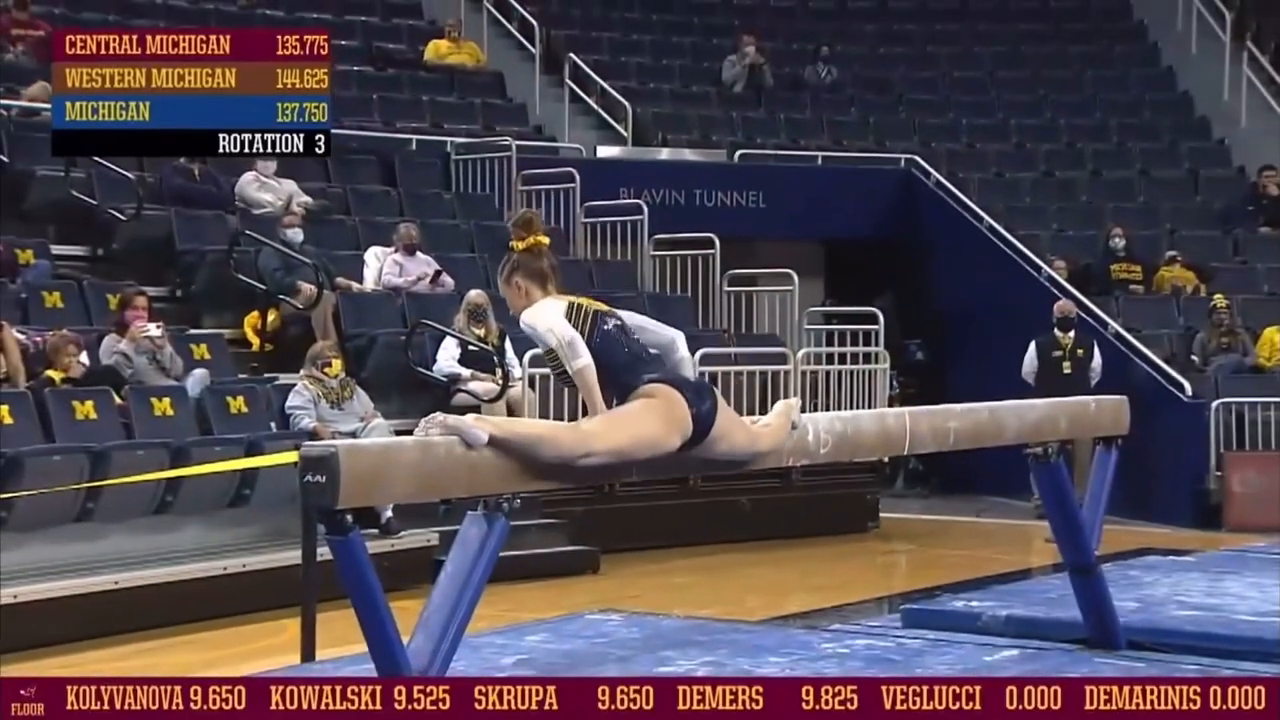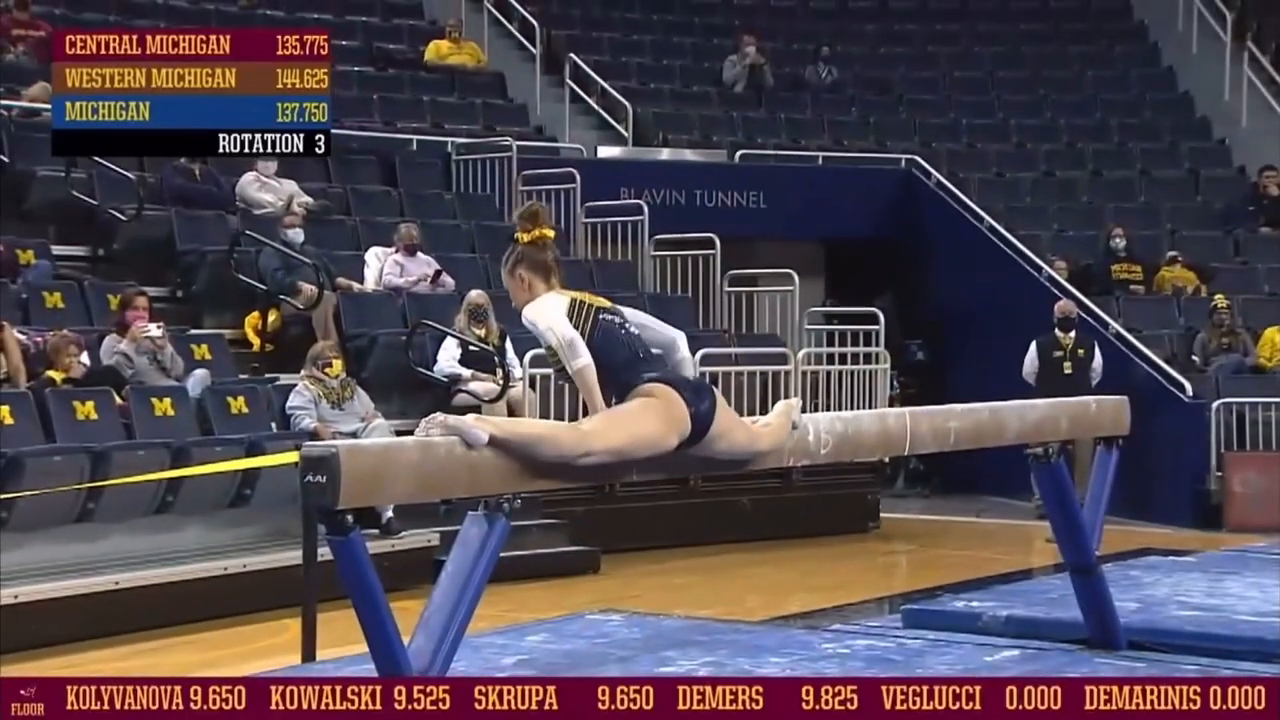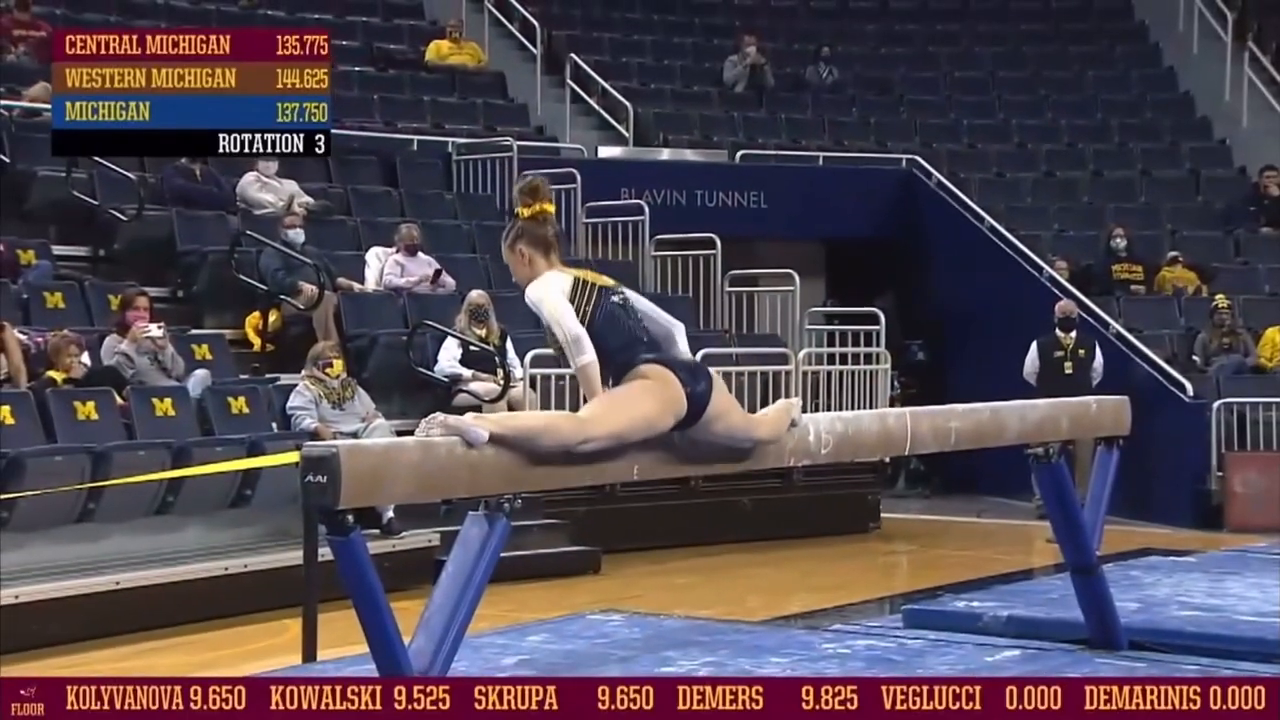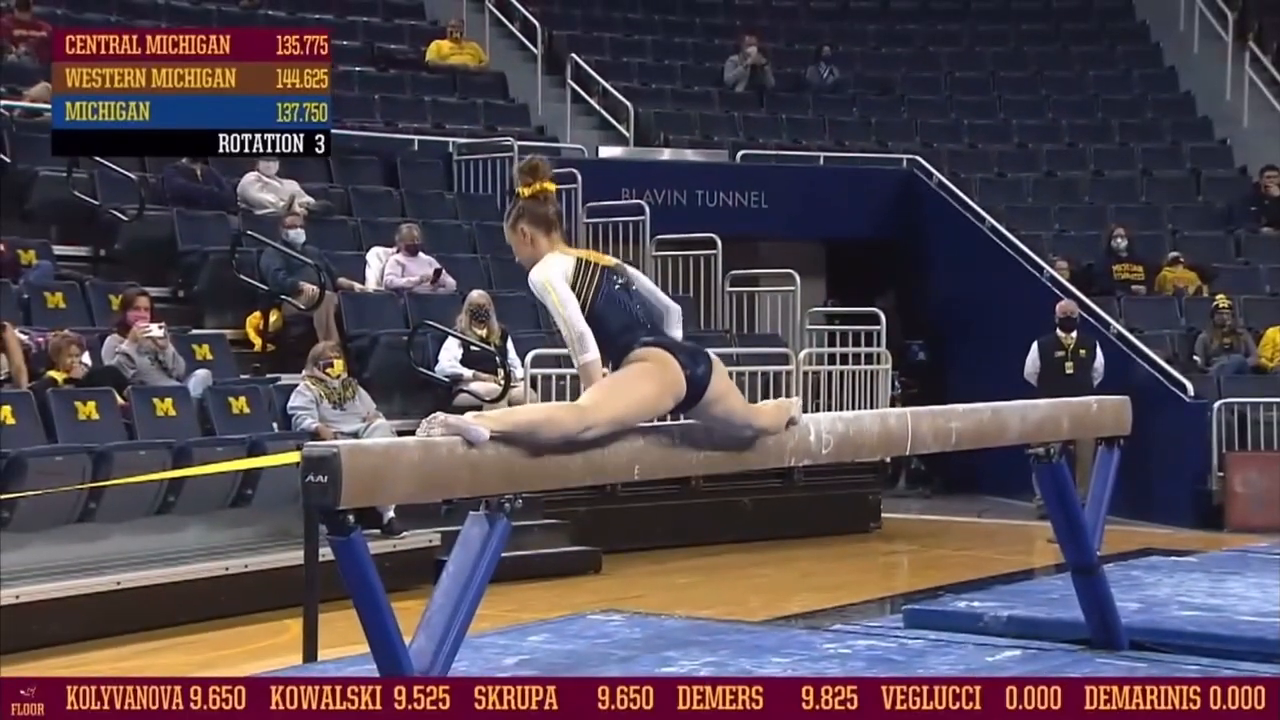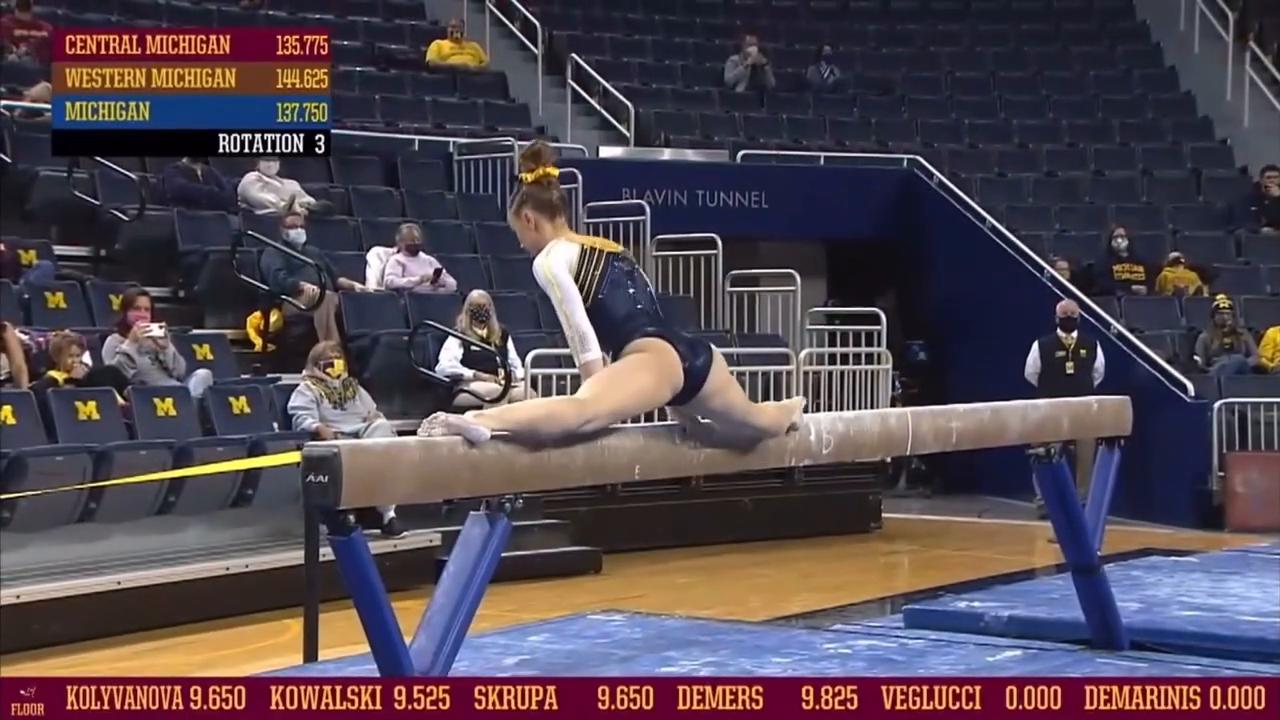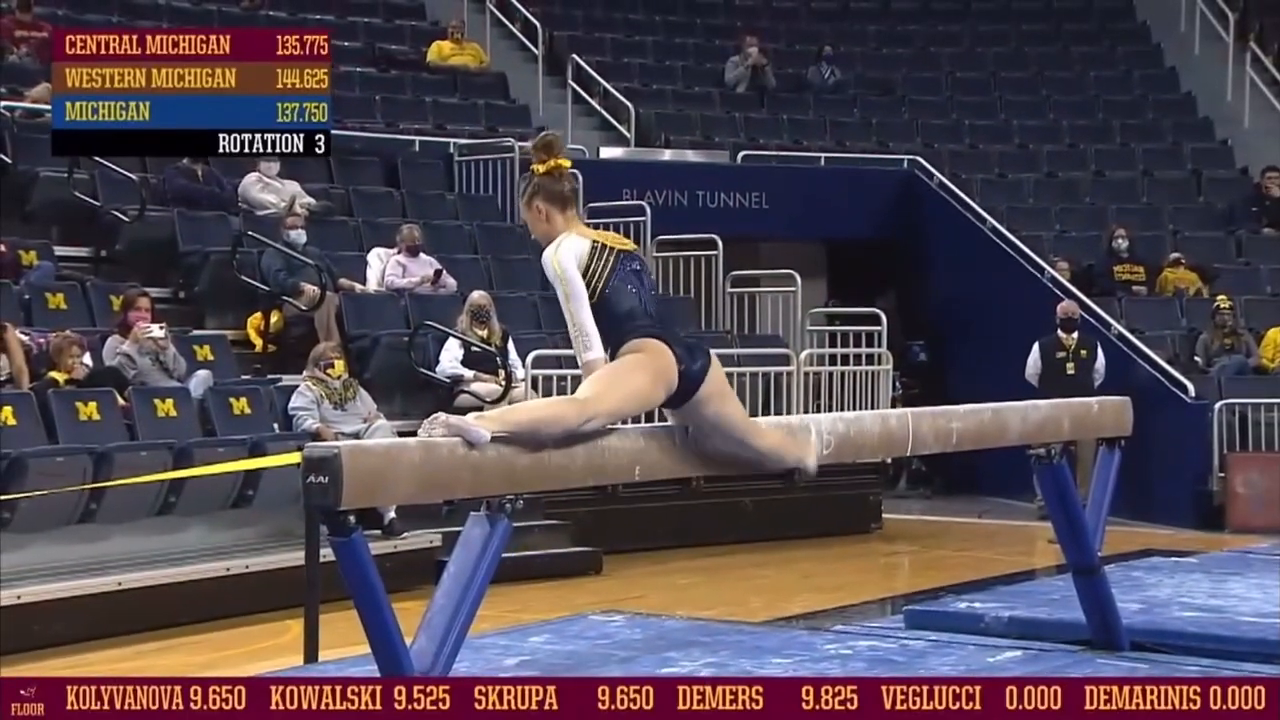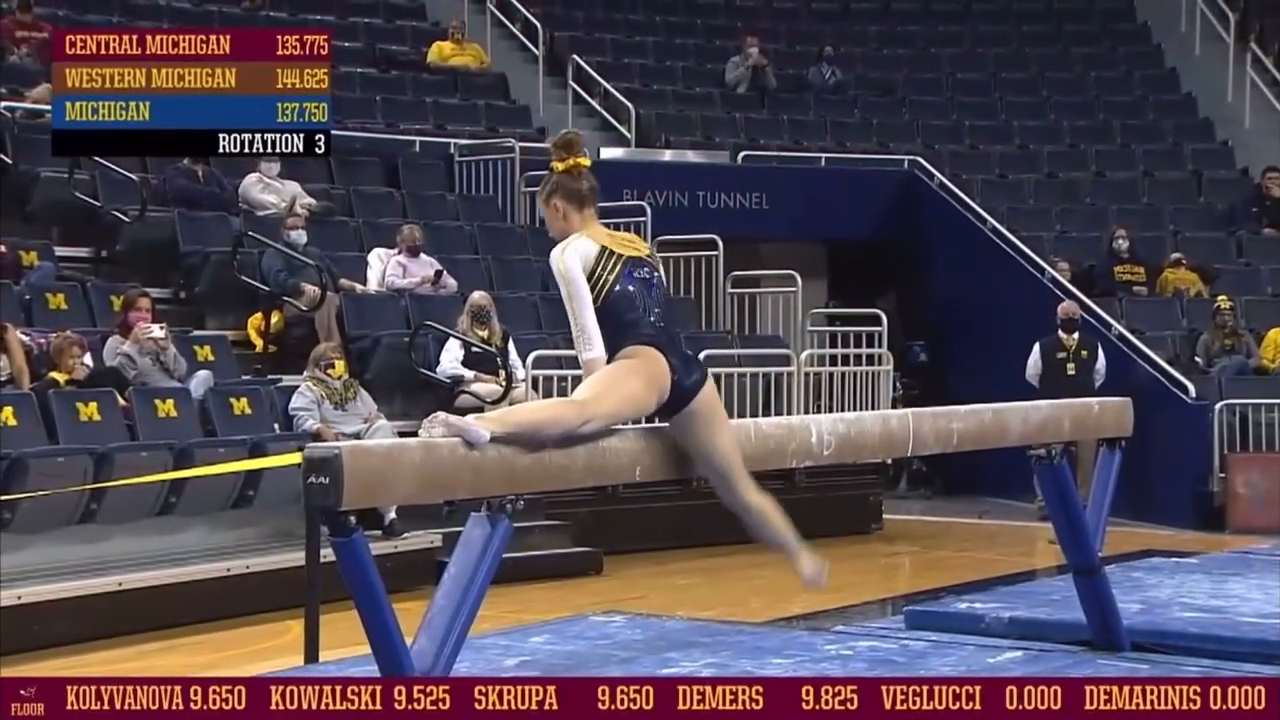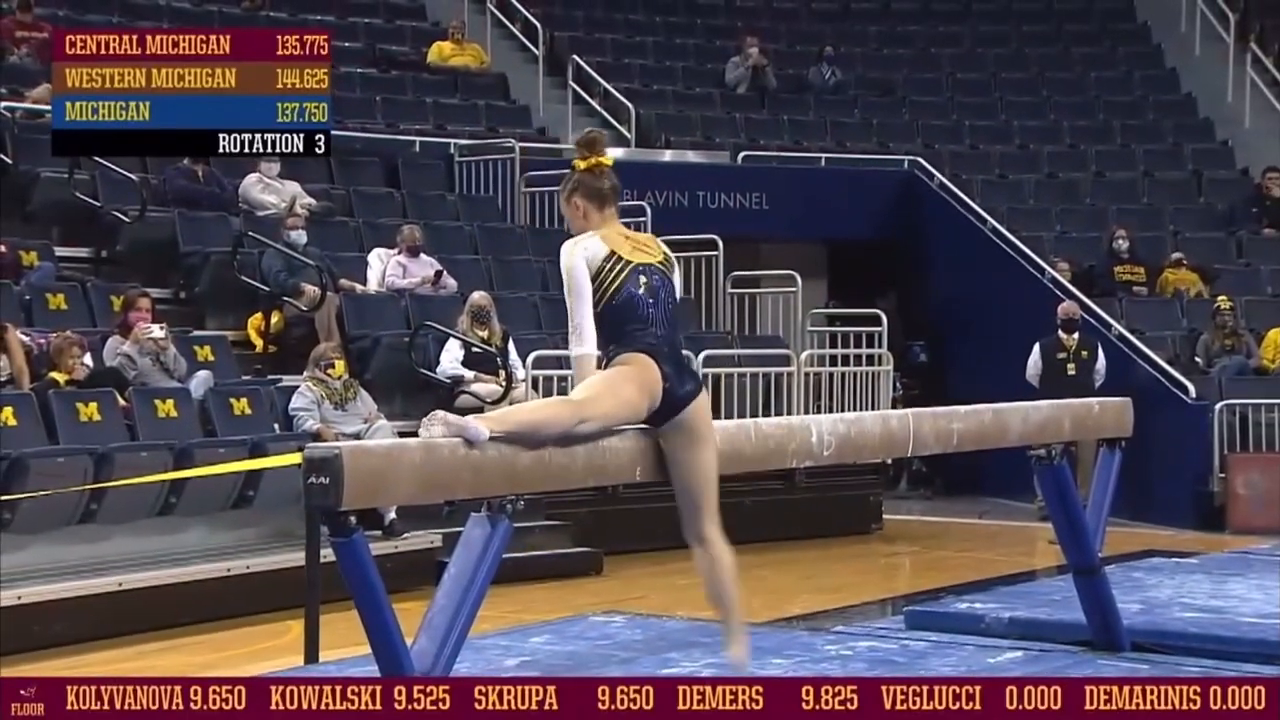
dt=0.1s
person 1, frame 1
left shoulder: (537, 314)
right shoulder: (598, 310)
left elbow: (573, 348)
left wrist: (599, 417)
left hip: (664, 406)
right hip: (698, 400)
left ankle: (475, 426)
person 1, frame 2
left shoulder: (539, 309)
right shoulder: (603, 306)
left elbow: (575, 352)
left wrist: (600, 422)
left hip: (660, 408)
right hip: (696, 402)
left ankle: (476, 428)
person 1, frame 3
left shoulder: (540, 288)
right shoulder: (602, 282)
left elbow: (579, 345)
right elbow: (675, 328)
left wrist: (598, 405)
left hip: (658, 386)
right hip: (694, 382)
left ankle: (475, 424)
person 1, frame 4
left shoulder: (546, 271)
right shoulder: (608, 263)
left elbow: (583, 342)
left wrist: (597, 407)
left hip: (656, 368)
right hip: (694, 362)
left ankle: (476, 423)
person 1, frame 5
left shoulder: (550, 259)
right shoulder: (611, 250)
left elbow: (583, 339)
left wrist: (597, 399)
left hip: (654, 359)
right hip: (693, 353)
left ankle: (477, 422)
person 1, frame 6
left shoulder: (560, 255)
right shoulder: (624, 240)
left elbow: (589, 342)
left wrist: (598, 407)
left hip: (653, 360)
right hip: (694, 360)
right knee: (746, 437)
left ankle: (481, 425)
person 1, frame 7
left shoulder: (569, 249)
right shoulder: (638, 245)
left elbow: (591, 342)
left wrist: (604, 412)
left hip: (644, 363)
right hip: (687, 369)
right knee: (739, 490)
left ankle: (477, 425)
right ankle: (803, 556)
person 1, frame 8
left shoulder: (578, 249)
right shoulder: (660, 250)
left elbow: (584, 339)
left wrist: (584, 396)
left hip: (638, 371)
right hip: (686, 382)
right knee: (705, 528)
left ankle: (477, 423)
right ankle: (736, 640)
person 2, frame 1
left shoulder: (1088, 344)
right shoulder: (1039, 344)
left elbow: (1095, 372)
right elbow: (1028, 373)
left wrist: (1082, 389)
right wrist: (1044, 389)
right ankle: (1041, 500)
person 2, frame 2
left shoulder: (1089, 344)
right shoulder: (1040, 345)
left elbow: (1096, 372)
right elbow: (1029, 373)
left wrist: (1083, 389)
right wrist: (1045, 389)
right ankle: (1042, 500)
person 2, frame 3
left shoulder: (1090, 344)
right shoulder: (1041, 345)
left elbow: (1097, 372)
right elbow: (1029, 373)
left wrist: (1084, 389)
right wrist: (1046, 389)
left knee: (1083, 457)
right ankle: (1043, 501)
person 2, frame 4
left shoulder: (1091, 344)
right shoulder: (1042, 345)
left elbow: (1098, 372)
right elbow: (1030, 373)
left wrist: (1085, 389)
right wrist: (1047, 389)
left knee: (1084, 457)
left ankle: (1082, 500)
right ankle: (1044, 500)
person 2, frame 5
left shoulder: (1091, 344)
right shoulder: (1042, 345)
left elbow: (1098, 372)
right elbow: (1030, 373)
left wrist: (1085, 389)
right wrist: (1048, 389)
left knee: (1084, 457)
left ankle: (1083, 500)
right ankle: (1044, 500)
person 2, frame 6
left shoulder: (1092, 345)
right shoulder: (1042, 346)
left elbow: (1099, 373)
right elbow: (1031, 374)
left wrist: (1085, 390)
right wrist: (1049, 390)
left knee: (1085, 458)
right ankle: (1044, 501)
person 2, frame 7
left shoulder: (1092, 346)
right shoulder: (1043, 346)
left elbow: (1099, 374)
right elbow: (1032, 375)
left wrist: (1086, 391)
right wrist: (1049, 391)
left knee: (1085, 459)
right ankle: (1045, 502)
person 2, frame 8
left shoulder: (1093, 346)
right shoulder: (1043, 346)
left elbow: (1099, 374)
right elbow: (1032, 375)
left wrist: (1086, 390)
right wrist: (1049, 391)
left knee: (1085, 459)
right ankle: (1045, 502)
person 3, frame 1
left shoulder: (350, 385)
right shoulder: (305, 390)
left elbow: (370, 409)
right elbow: (298, 418)
left wrist: (372, 416)
right wrist: (317, 428)
left hip: (362, 432)
right hip: (334, 438)
person 3, frame 2
left shoulder: (351, 386)
right shoulder: (305, 390)
left elbow: (372, 410)
right elbow: (299, 418)
left wrist: (373, 416)
right wrist: (317, 428)
left hip: (363, 432)
right hip: (335, 438)
person 3, frame 3
left shoulder: (352, 386)
right shoulder: (306, 390)
left elbow: (372, 410)
right elbow: (300, 418)
left wrist: (374, 416)
right wrist: (318, 428)
left hip: (364, 433)
right hip: (335, 438)
left knee: (381, 427)
person 3, frame 4
left shoulder: (352, 386)
right shoulder: (307, 390)
left elbow: (373, 411)
right elbow: (301, 419)
left wrist: (374, 416)
right wrist: (319, 428)
left hip: (365, 432)
right hip: (336, 438)
person 3, frame 5
left shoulder: (353, 385)
right shoulder: (307, 390)
left elbow: (374, 410)
right elbow: (301, 418)
left wrist: (375, 416)
right wrist: (319, 428)
left hip: (366, 433)
right hip: (336, 438)
left knee: (383, 427)
person 3, frame 6
left shoulder: (353, 386)
right shoulder: (308, 390)
left elbow: (374, 411)
right elbow: (302, 419)
left wrist: (375, 417)
right wrist: (320, 429)
left hip: (365, 433)
right hip: (336, 439)
left knee: (383, 428)
person 3, frame 7
left shoulder: (354, 387)
right shoulder: (308, 391)
left elbow: (375, 411)
right elbow: (302, 419)
left wrist: (376, 418)
right wrist: (320, 429)
left hip: (367, 434)
right hip: (337, 439)
left knee: (383, 429)
person 3, frame 8
left shoulder: (353, 387)
right shoulder: (308, 391)
left elbow: (375, 412)
right elbow: (303, 420)
left wrist: (376, 417)
right wrist: (321, 429)
left hip: (366, 434)
right hip: (337, 439)
left knee: (383, 428)
